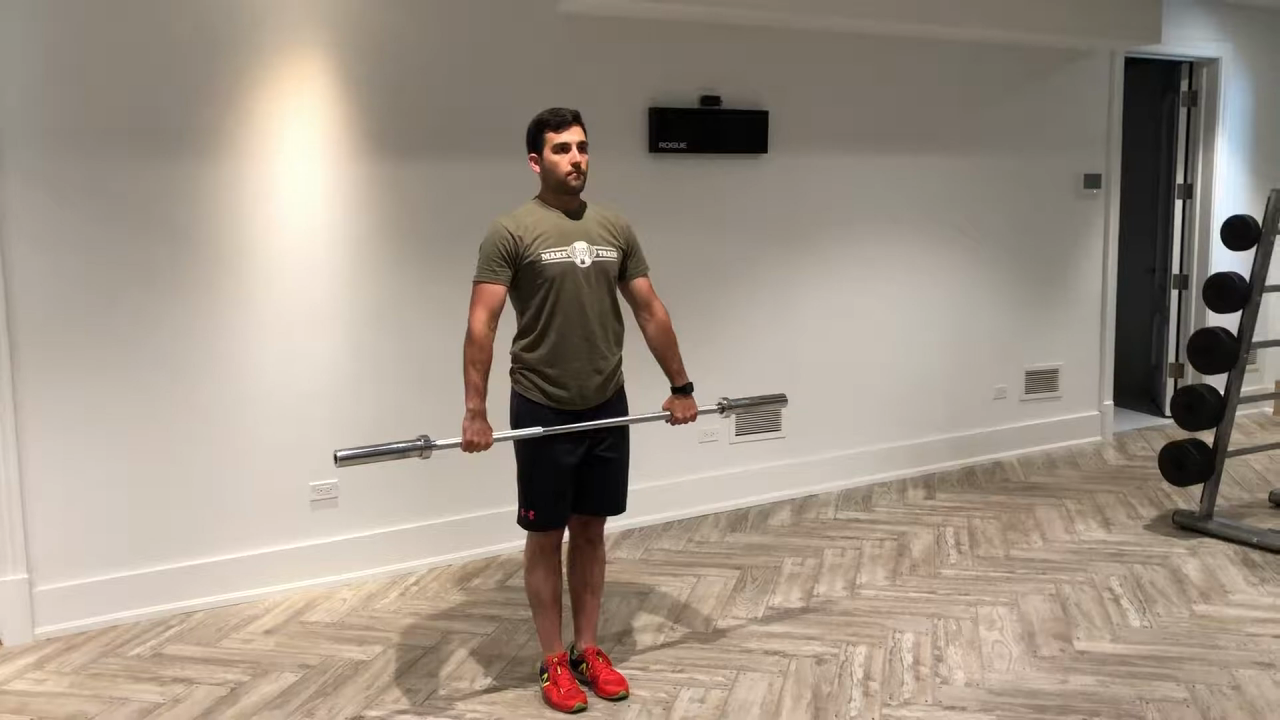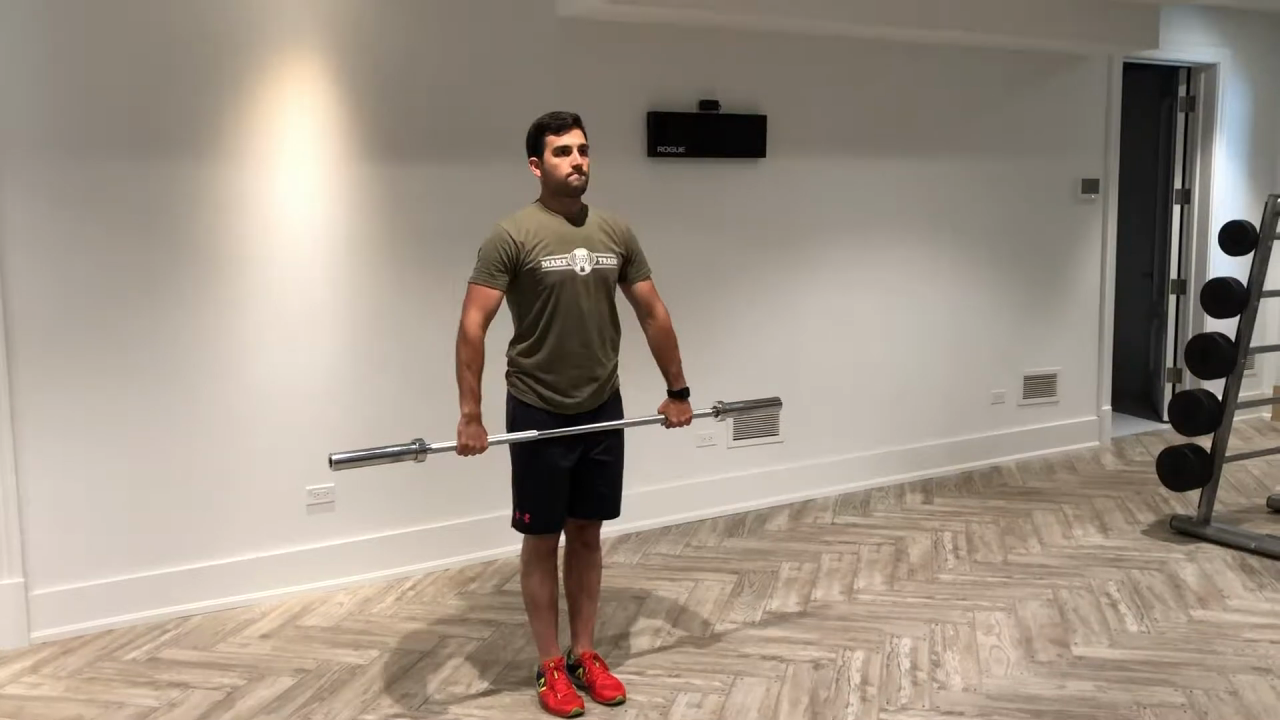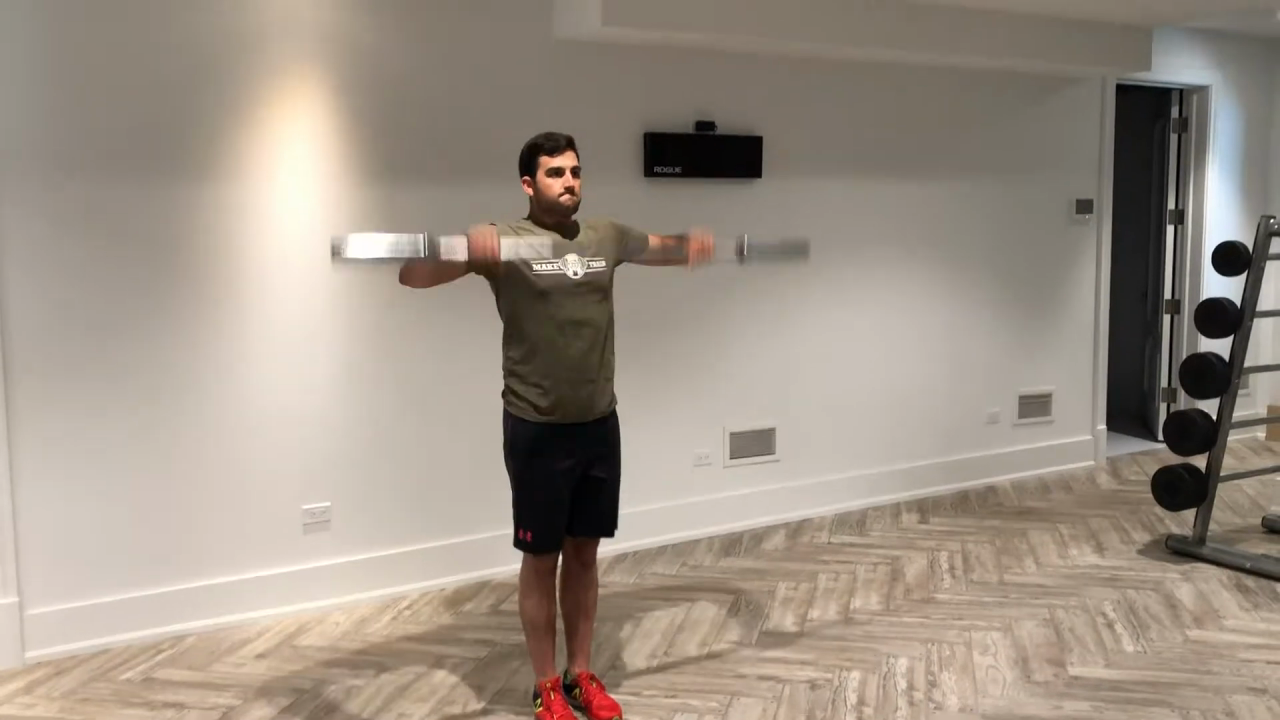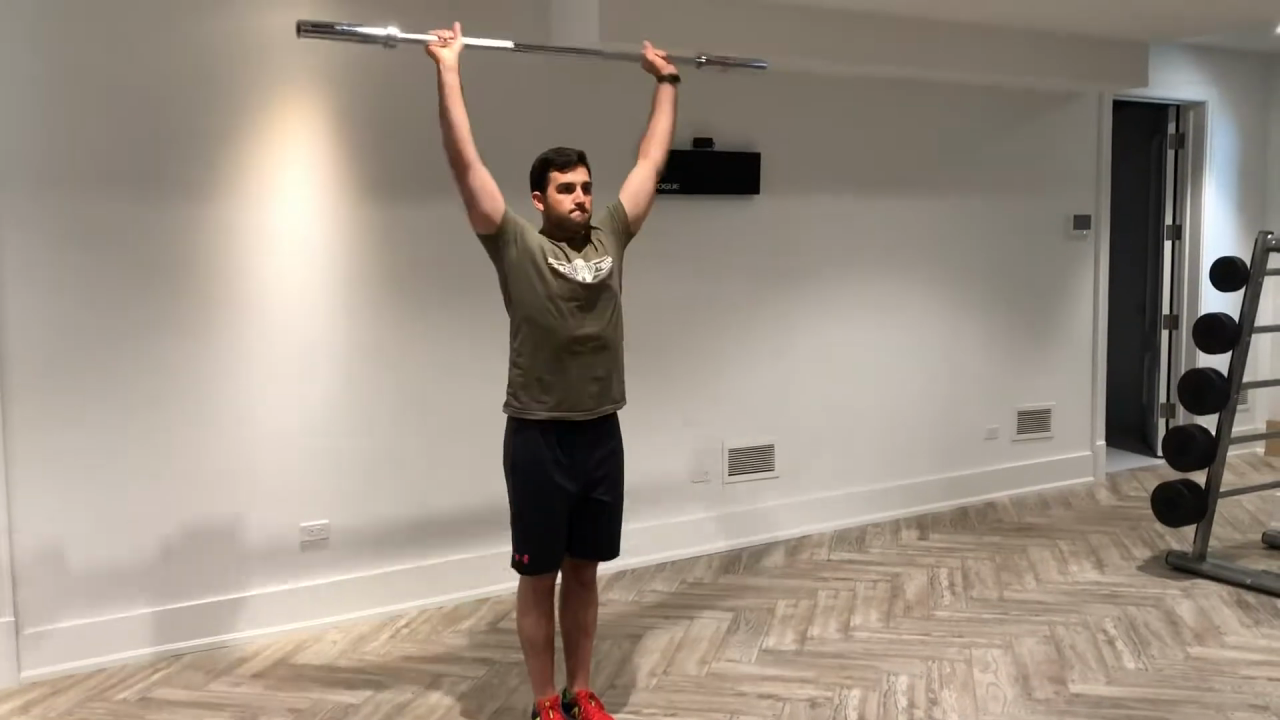
dt=0.4s
person 1, frame 1
left shoulder: (615, 227)
right shoulder: (511, 231)
left elbow: (649, 310)
right elbow: (482, 323)
left wrist: (680, 386)
right wrist: (475, 410)
left hip: (607, 405)
right hip: (543, 410)
left knee: (591, 530)
right knee: (546, 535)
left ankle: (588, 649)
right ankle: (553, 661)
person 1, frame 2
left shoulder: (617, 231)
right shoulder: (512, 235)
left elbow: (653, 314)
right elbow: (473, 325)
left wrist: (678, 390)
right wrist: (470, 414)
left hip: (603, 409)
right hip: (540, 412)
left knee: (588, 533)
right knee: (542, 539)
left ankle: (586, 653)
right ankle: (550, 666)
person 1, frame 3
left shoulder: (607, 235)
right shoulder: (506, 241)
left elbow: (667, 248)
right elbow: (412, 272)
left wrist: (691, 244)
right wrist: (462, 250)
left hip: (599, 423)
right hip: (537, 428)
left knee: (584, 552)
right knee: (542, 558)
person 1, frame 4
left shoulder: (610, 235)
right shoulder: (515, 243)
left elbow: (651, 160)
right elbow: (463, 159)
left wrist: (665, 80)
right wrist: (447, 67)
left hip: (602, 435)
right hip: (538, 438)
left knee: (584, 572)
right knee: (539, 577)
